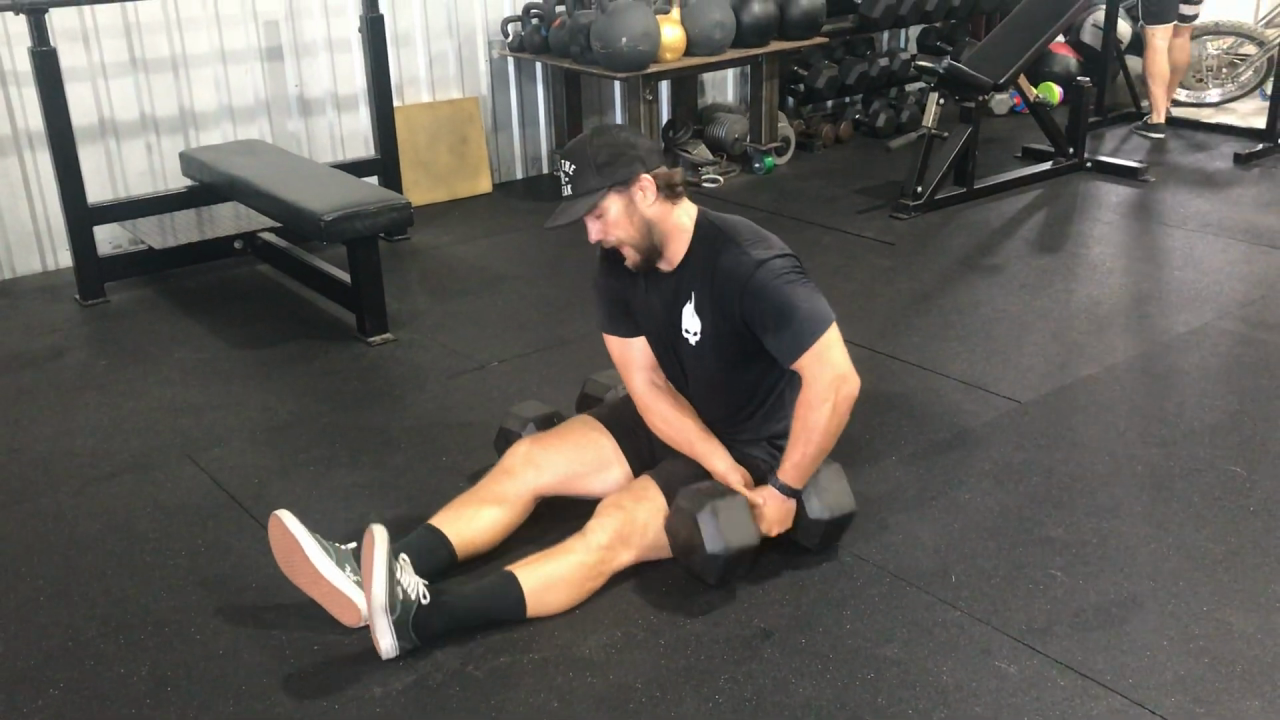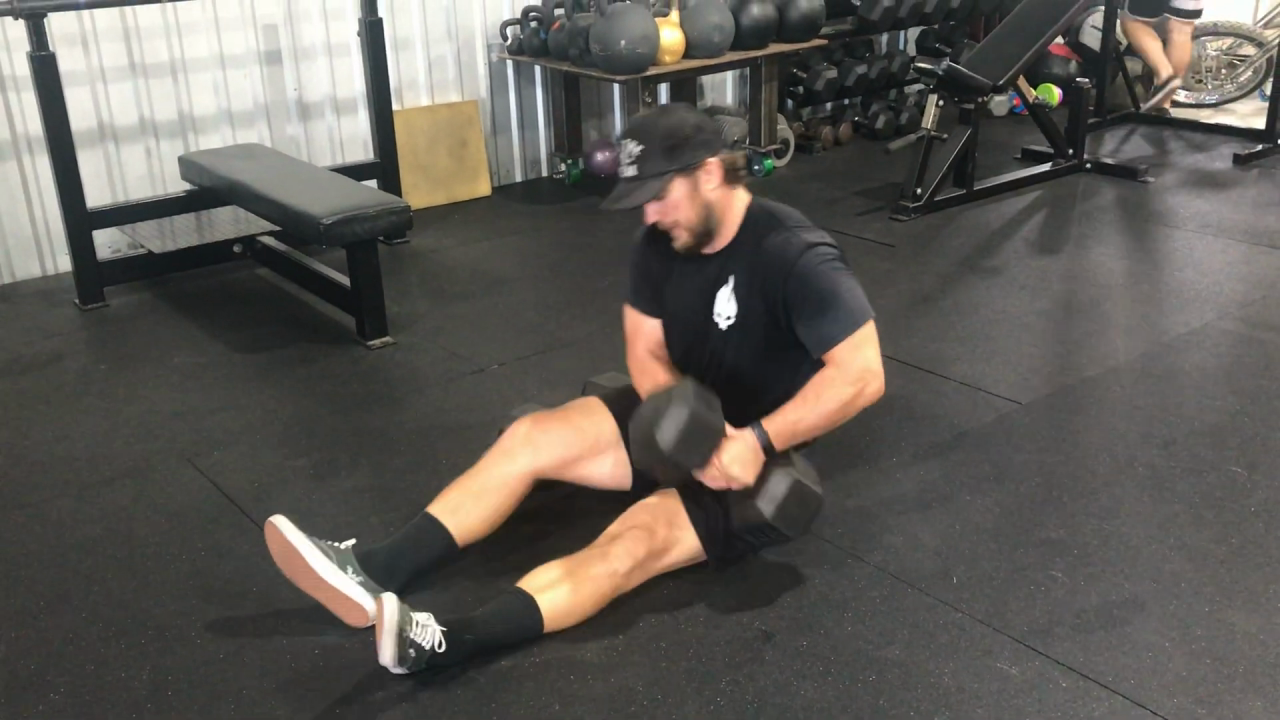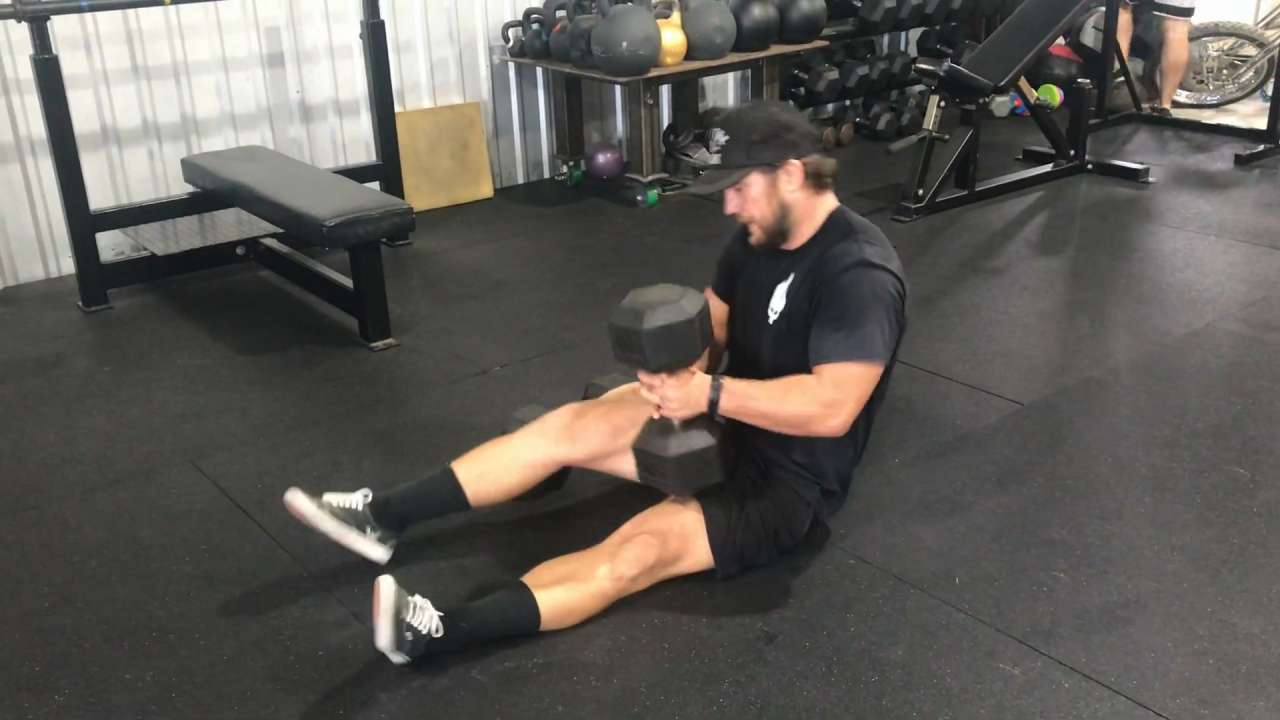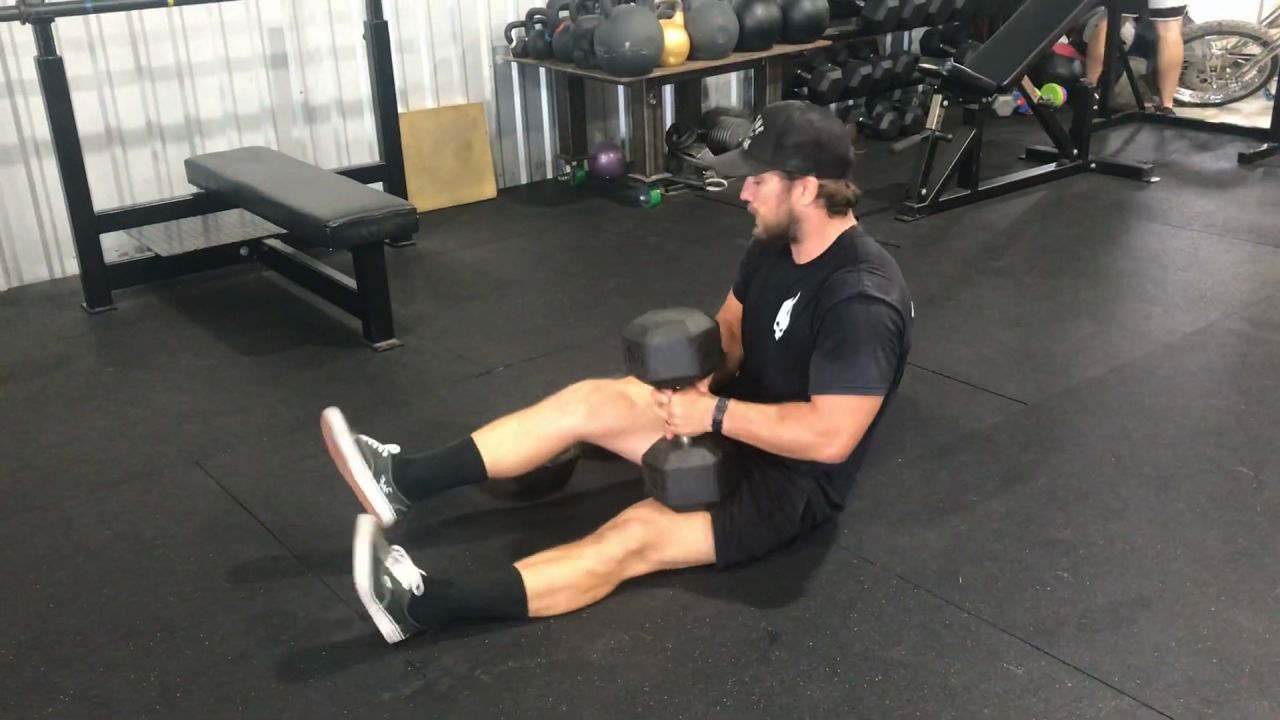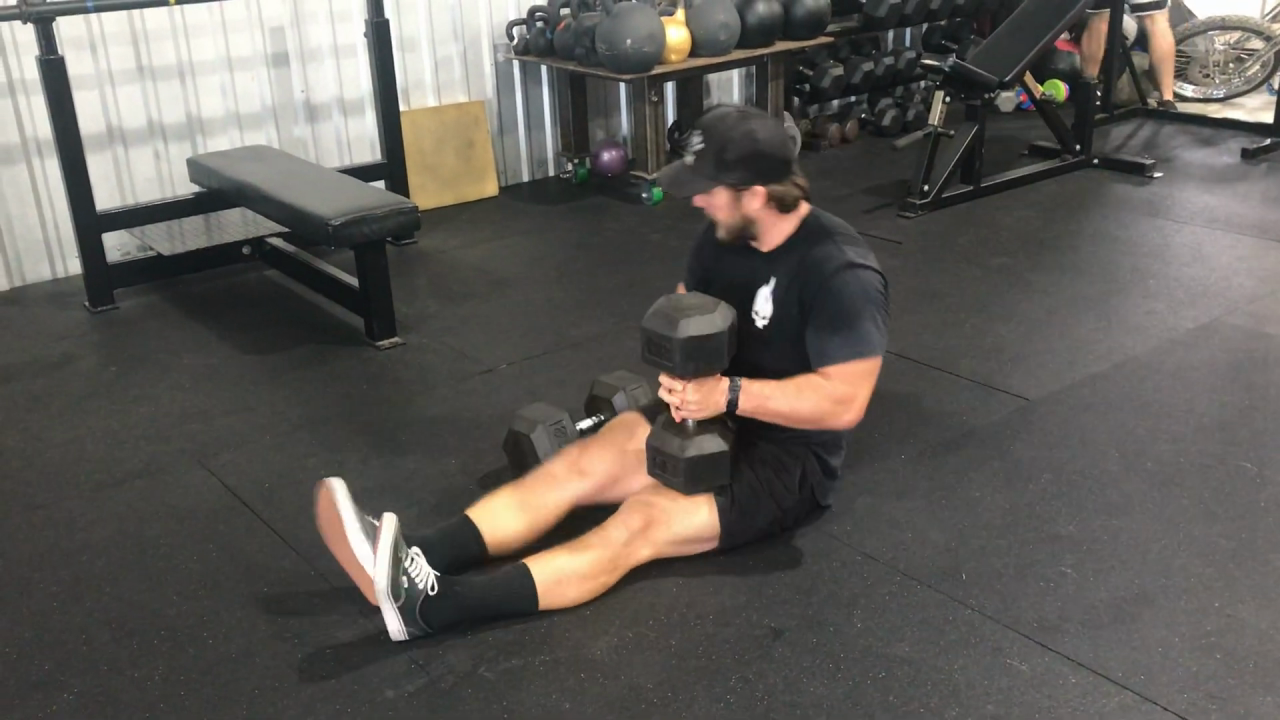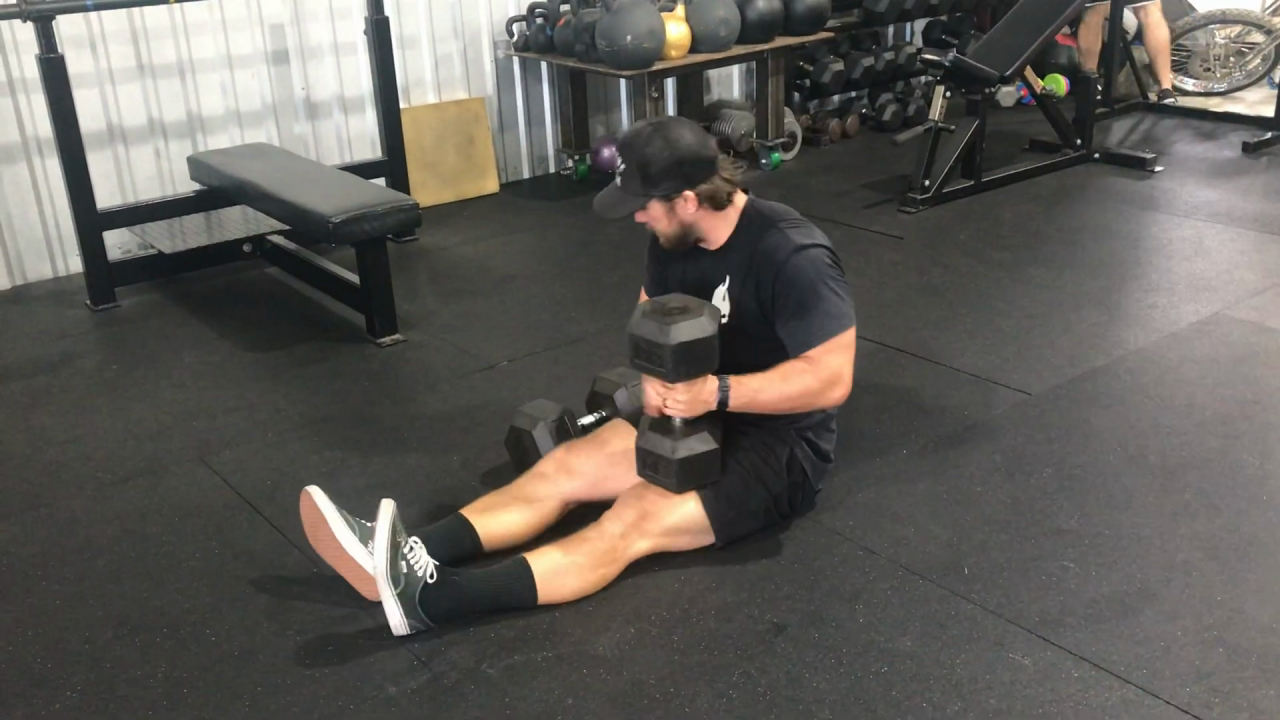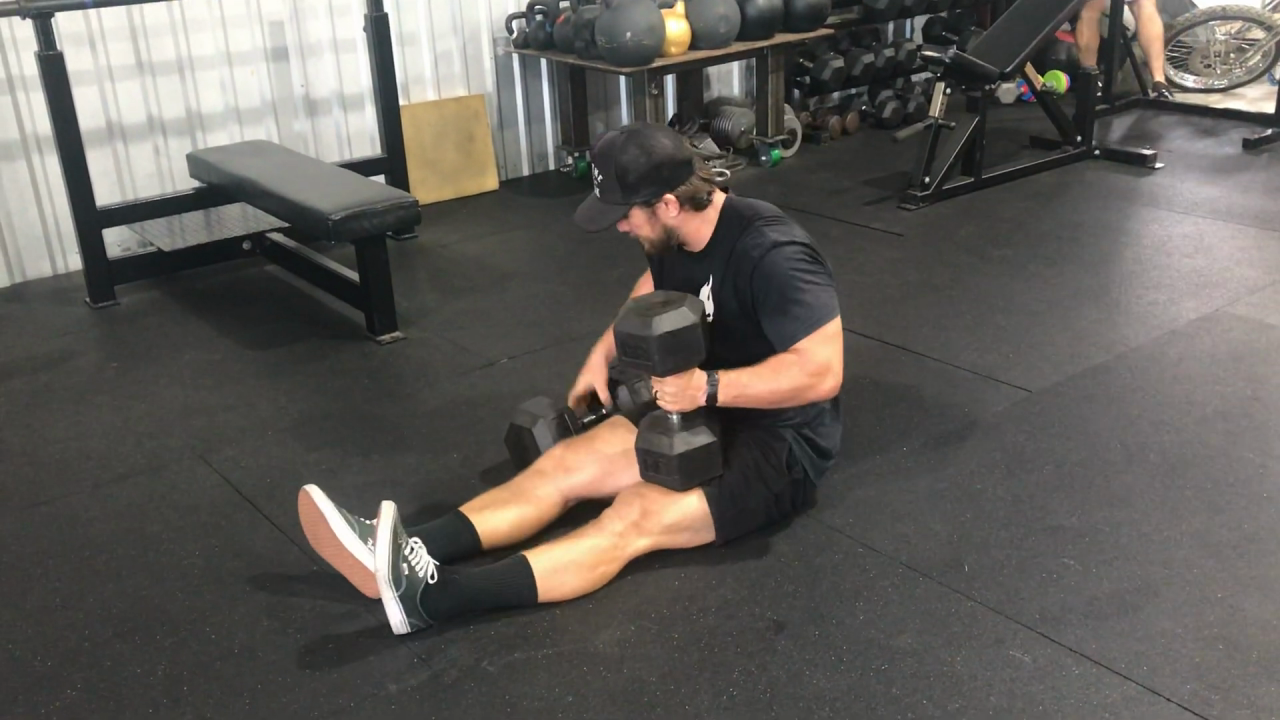
dt=0.3s
person 1, frame 1
left shoulder: (751, 266)
right shoulder: (620, 266)
left elbow: (835, 381)
right elbow: (650, 389)
left wrist: (783, 490)
right wrist: (724, 472)
left hip: (751, 446)
right hip: (674, 423)
left knee: (618, 526)
right knee: (529, 458)
left ankle: (419, 615)
right ankle: (373, 578)
person 1, frame 2
left shoulder: (798, 256)
right shoulder: (663, 241)
left elbow: (861, 377)
right elbow: (647, 360)
left wrist: (757, 441)
left hip: (761, 460)
left knee: (635, 542)
right knee: (529, 438)
left ankle: (440, 643)
right ankle: (374, 574)
person 1, frame 3
left shoulder: (859, 272)
right shoulder: (760, 233)
left elbow: (832, 408)
right elbow: (713, 324)
left wrist: (710, 393)
right wrist: (687, 372)
left hip: (793, 477)
right hip: (732, 424)
left knee: (642, 548)
right knee: (571, 427)
left ankle: (436, 631)
right ankle: (383, 517)
person 1, frame 4
left shoulder: (860, 299)
right shoulder: (777, 239)
left elbow: (831, 438)
right elbow: (733, 323)
left wrist: (716, 414)
right wrist: (703, 381)
left hip: (792, 478)
right hip: (737, 420)
left knee: (631, 540)
right knee: (588, 401)
left ankle: (421, 604)
right ankle: (401, 481)
person 1, frame 5
left shoulder: (843, 274)
right shoulder: (727, 235)
left elbow: (842, 403)
left wrist: (730, 394)
right wrist: (687, 373)
left hip: (787, 458)
right hip: (716, 414)
left knee: (639, 525)
right knee: (572, 472)
left ankle: (432, 605)
right ankle: (414, 556)
person 1, frame 6
left shoulder: (793, 256)
right shoulder: (677, 237)
left elbow: (831, 379)
left wrist: (718, 391)
right wrist: (660, 373)
left hip: (780, 445)
right hip: (701, 413)
left knee: (637, 519)
right knee: (564, 467)
left ankle: (431, 598)
right ankle: (408, 560)
person 1, frame 7
left shoulder: (771, 254)
right shoulder: (676, 234)
left elbow: (821, 372)
left wrist: (708, 385)
right wrist: (601, 354)
left hip: (780, 443)
right hip: (702, 410)
left knee: (635, 516)
right knee: (563, 463)
left ankle: (432, 596)
right ankle: (405, 555)
